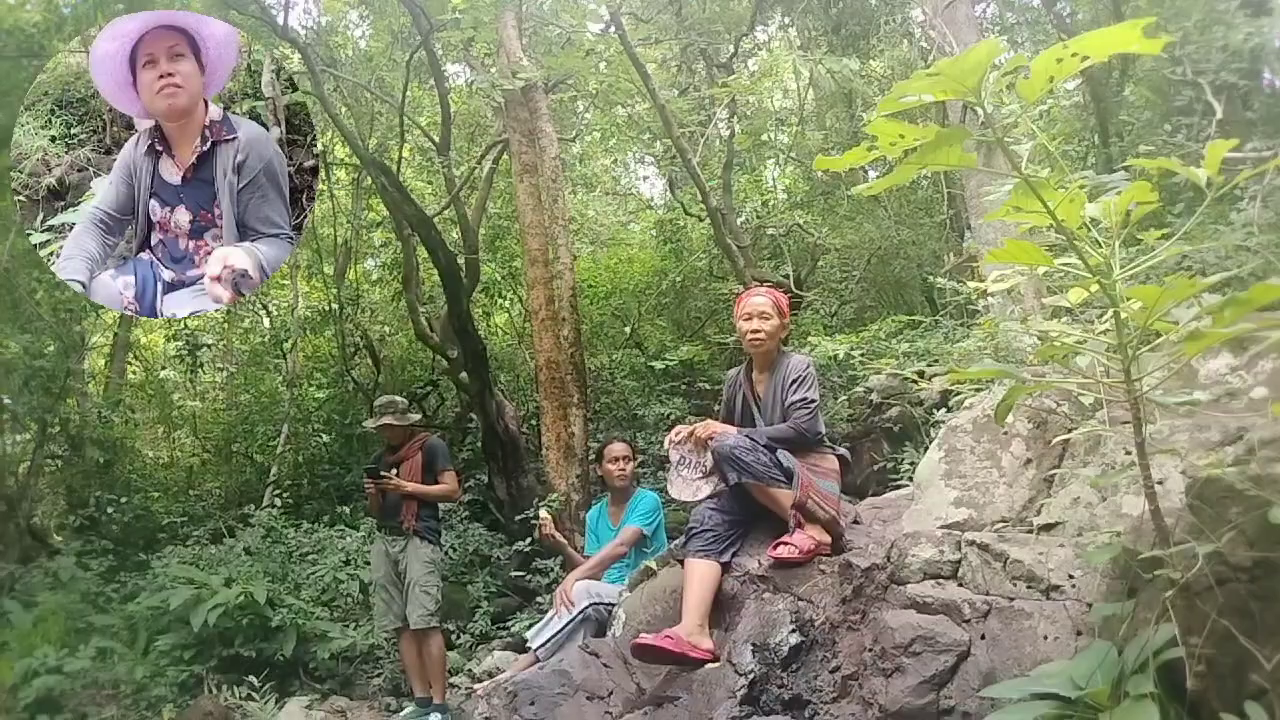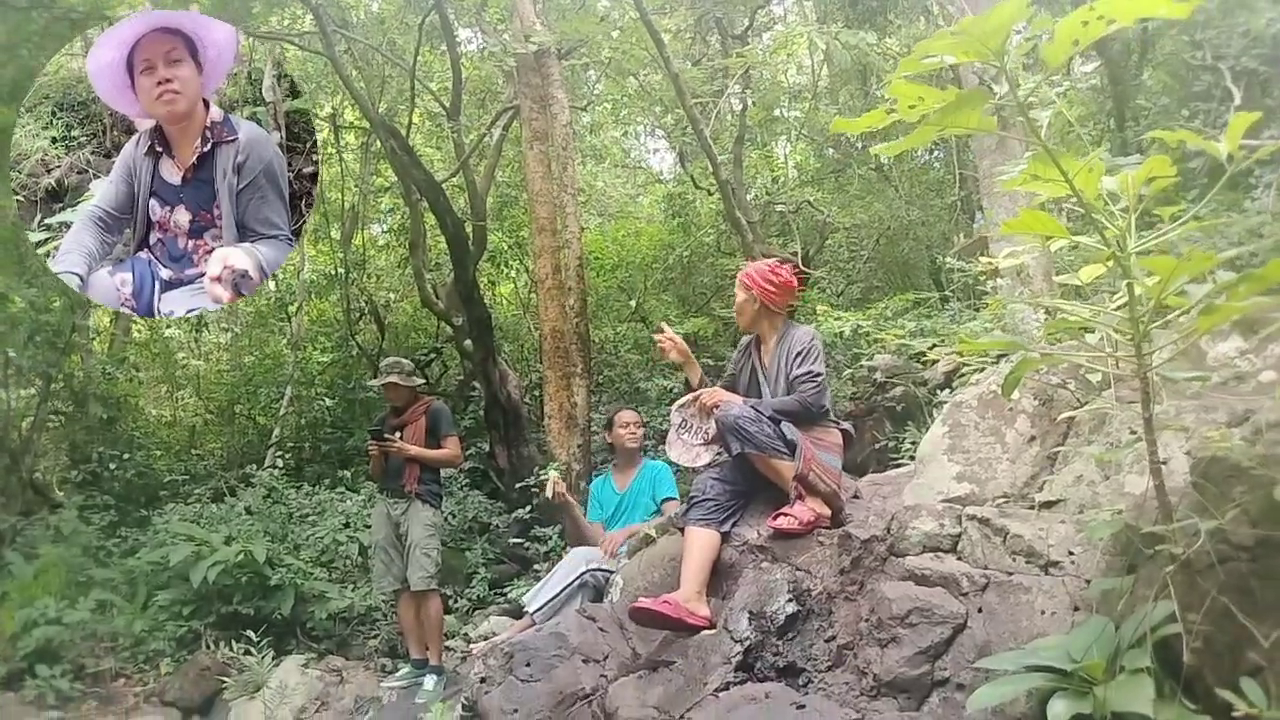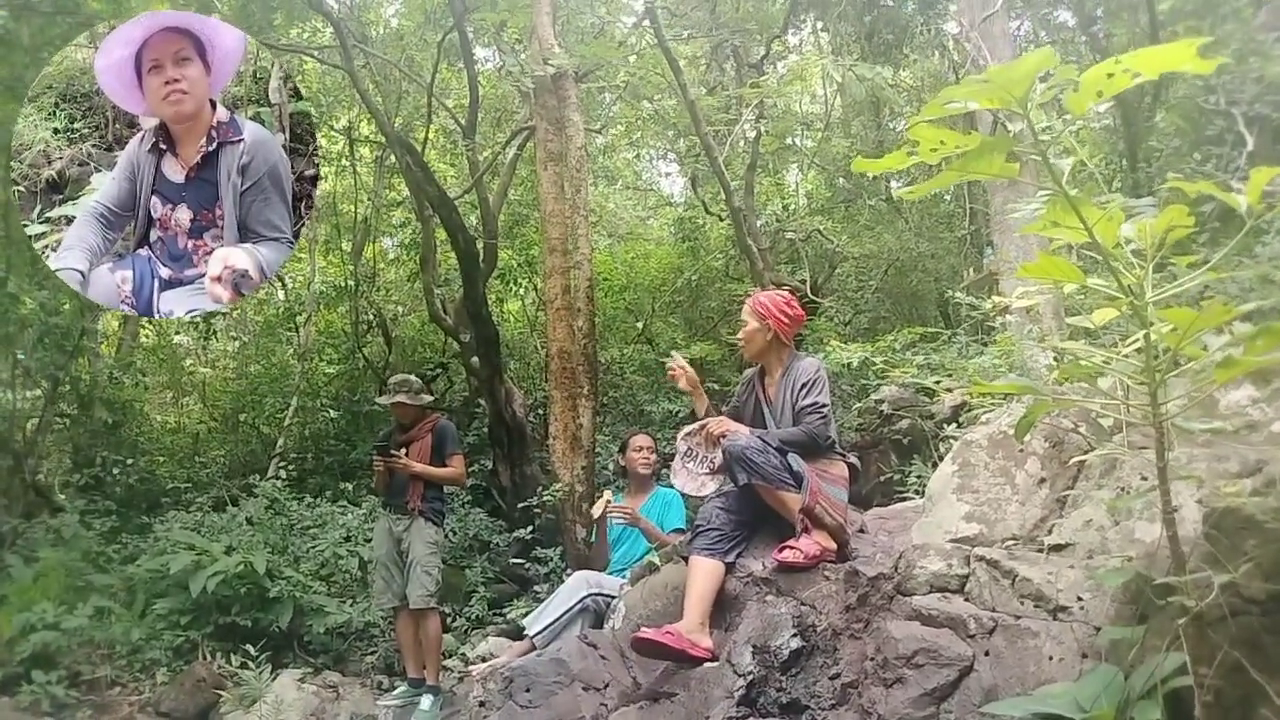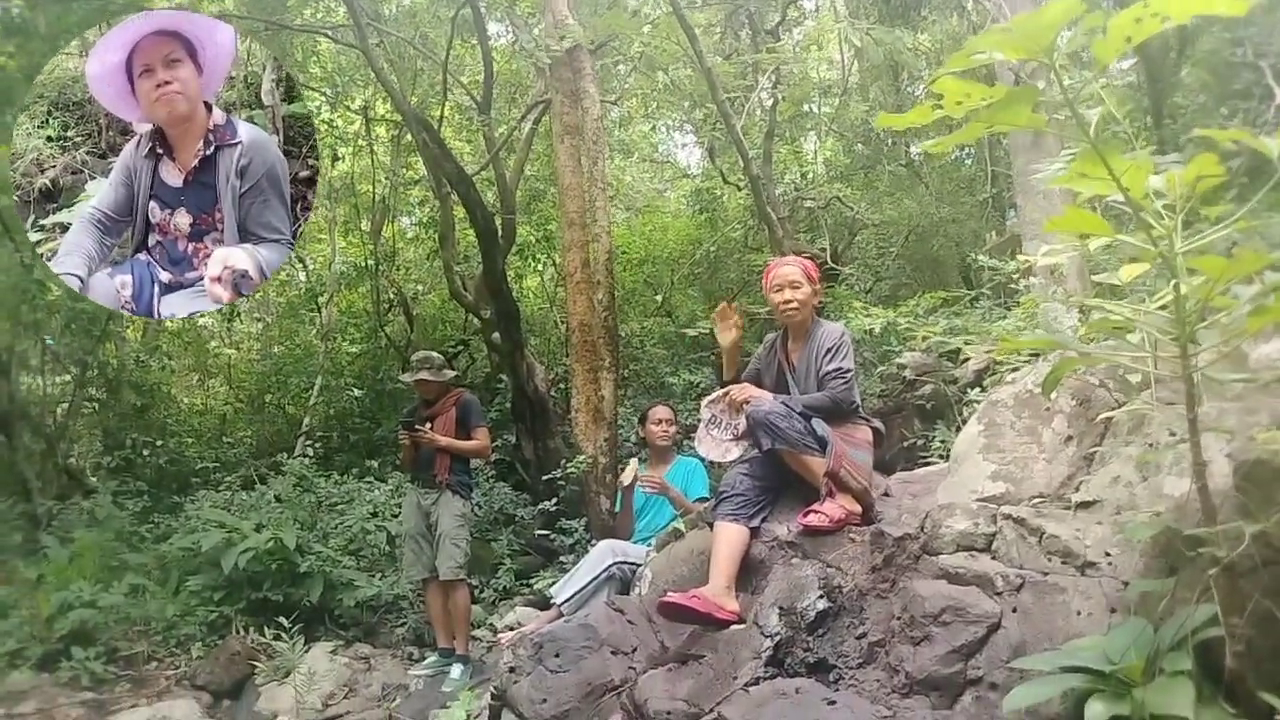
dt=1s
person 1, frame 1
left shoulder: (798, 367)
right shoulder: (735, 380)
left elbow: (803, 430)
right elbow: (723, 433)
left wrist: (734, 433)
right wrist: (695, 432)
left hip: (807, 475)
right hip: (760, 485)
left knee: (730, 447)
right knee: (706, 518)
left ankle: (811, 528)
right ankle: (693, 633)
person 1, frame 2
left shoulder: (803, 339)
right shoulder: (746, 349)
left elbow: (809, 402)
right elbow: (718, 400)
left wrist: (740, 402)
right wrist: (687, 362)
left hip: (810, 447)
right hip: (763, 456)
left knee: (734, 417)
right knee: (709, 486)
left ankle: (811, 500)
right ankle: (691, 599)
person 1, frame 3
left shoulder: (808, 370)
right shoulder: (751, 380)
left elbow: (815, 433)
right elbow: (722, 429)
left wrist: (747, 433)
right wrist: (696, 393)
left hip: (816, 479)
right hip: (767, 487)
left knee: (741, 447)
right knee: (714, 516)
left ankle: (816, 533)
right ankle: (693, 630)
person 1, frame 4
left shoulder: (833, 336)
right shoulder: (771, 345)
left elbow: (840, 398)
right elbow: (740, 392)
left wrist: (771, 399)
right wrist: (729, 352)
left hip: (840, 442)
right hip: (790, 451)
left knee: (764, 412)
right knee: (737, 482)
left ankle: (842, 497)
right ankle: (720, 593)
person 2, frame 1
left shoulder: (431, 447)
right shoulder: (379, 459)
left elbow: (452, 491)
left wrist: (406, 487)
right wrist: (373, 495)
left hip: (418, 540)
right hip: (385, 542)
left knee: (425, 622)
right knee: (401, 624)
person 2, frame 2
left shoulder: (435, 411)
right shoulder: (383, 421)
left elbow: (455, 456)
left wrist: (409, 450)
right wrist: (376, 457)
left hip: (420, 503)
right hip: (386, 504)
left knee: (424, 584)
right knee: (400, 586)
left ankle: (436, 668)
right ankle: (417, 663)
person 2, frame 3
left shoulder: (441, 429)
right shoulder: (388, 437)
left elbow: (459, 475)
left wrist: (414, 467)
right wrist: (380, 473)
left hip: (423, 519)
right hip: (388, 519)
left knee: (423, 602)
right knee: (399, 603)
left ankle: (432, 688)
right ankle: (413, 681)
person 2, frame 4
left shoulder: (465, 403)
right shoulder: (412, 413)
left elbow: (484, 448)
left wrist: (440, 441)
right wrist: (407, 448)
left hip: (451, 493)
right hip: (417, 494)
left knee: (453, 574)
right knee: (428, 575)
left ankle: (462, 658)
right ankle: (444, 651)
person 3, frame 1
left shoulder: (249, 144)
right shoulder: (139, 150)
left elbow: (278, 242)
right elbow: (100, 224)
left wrist: (247, 259)
right wrist: (66, 284)
left hip: (214, 291)
right hip: (149, 279)
person 3, frame 2
left shoulder: (249, 144)
right shoulder: (139, 150)
left elbow: (277, 243)
right elbow: (98, 222)
left wrist: (247, 262)
right wrist: (63, 278)
left hip: (211, 289)
right hip: (146, 277)
person 3, frame 3
left shoulder: (254, 146)
right shoulder: (142, 148)
left elbow: (277, 245)
right elbow: (100, 218)
left wrist: (248, 262)
right wrist: (64, 274)
left hip: (212, 288)
right hip: (147, 275)
person 3, frame 4
left shoulder: (251, 148)
right shoulder: (139, 152)
left elbow: (278, 247)
right elbow: (98, 223)
left wrist: (248, 262)
right wrist: (64, 279)
left hip: (212, 291)
right hip: (147, 279)
person 4, frame 1
left shoulder: (647, 501)
right shoulder: (595, 515)
left elbow: (621, 547)
right elbow: (595, 573)
left wrist: (573, 577)
right wrist: (564, 548)
right hip: (606, 598)
left knee: (582, 591)
right knee: (582, 607)
left ankle: (519, 668)
person 4, frame 2
left shoulder: (658, 471)
right shoulder: (599, 486)
right elbow: (596, 541)
left wrist: (628, 531)
right wrist: (571, 510)
right hip: (607, 566)
left knee: (582, 557)
right knee: (581, 583)
left ankle: (518, 630)
person 4, frame 3
left shoulder: (669, 498)
right shoulder: (612, 504)
right elbow: (599, 565)
left wrist: (642, 523)
right wrist: (601, 526)
right hip: (608, 590)
left knee: (584, 580)
right knee: (584, 603)
left ankle: (518, 652)
person 4, frame 4
left shoulder: (691, 467)
right shoulder: (634, 475)
right elbow: (623, 535)
left wrist: (671, 493)
right wrist: (627, 496)
right hip: (632, 559)
left knee: (609, 549)
right knee: (610, 572)
left ankle: (547, 619)
